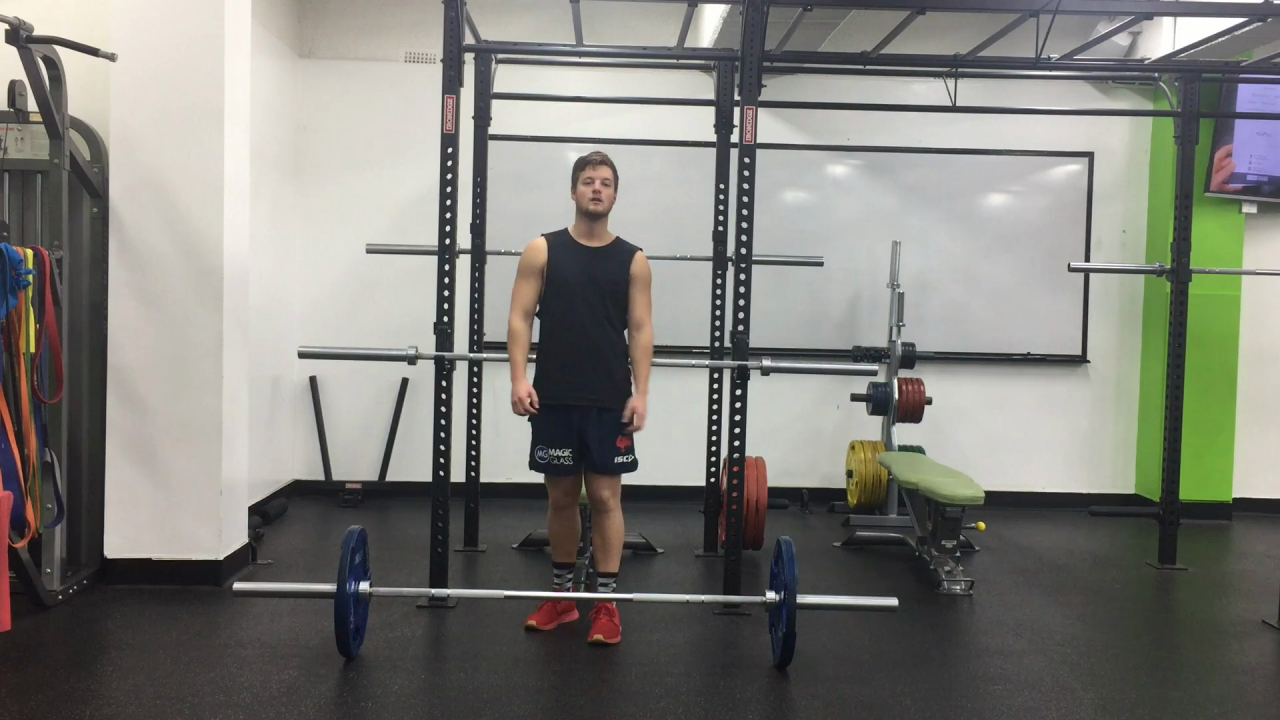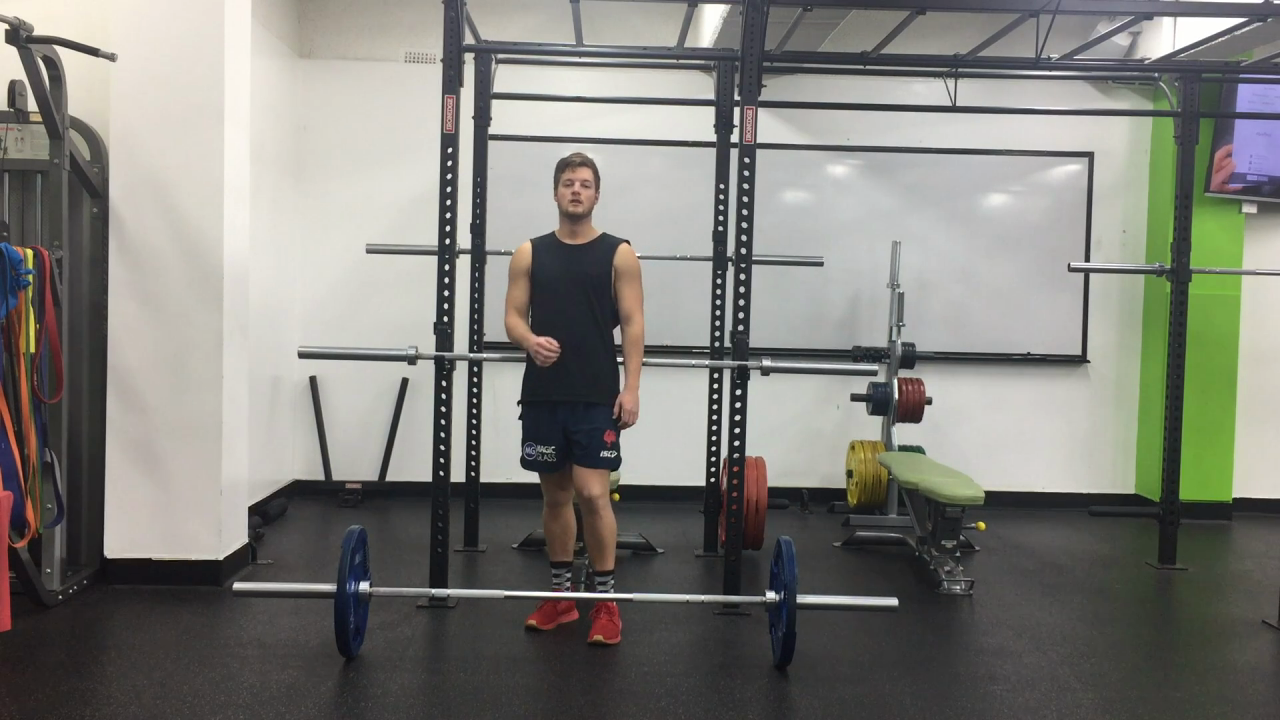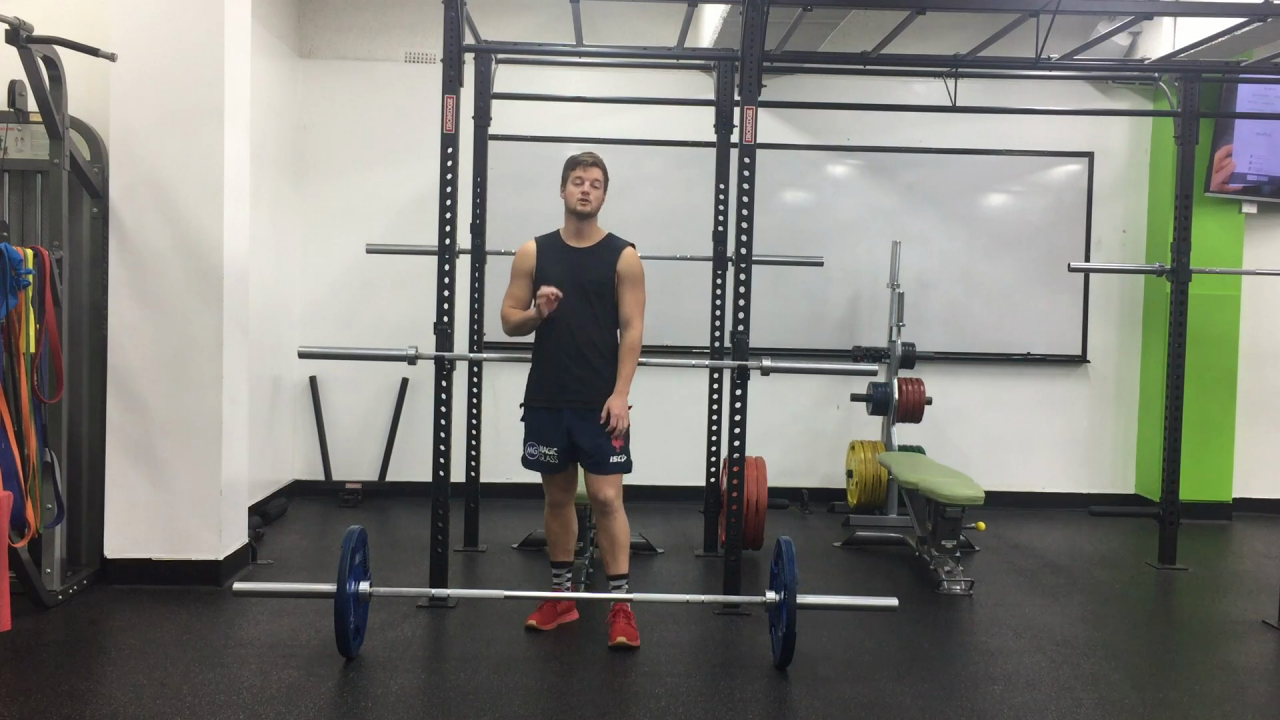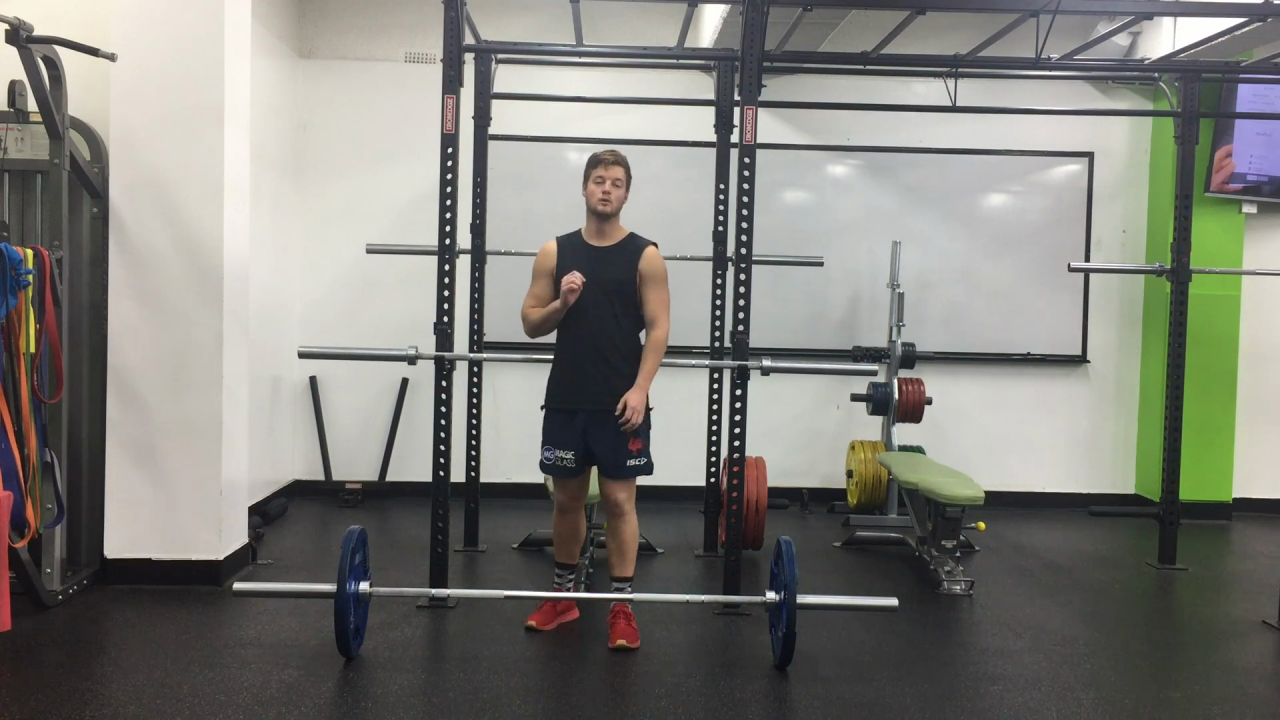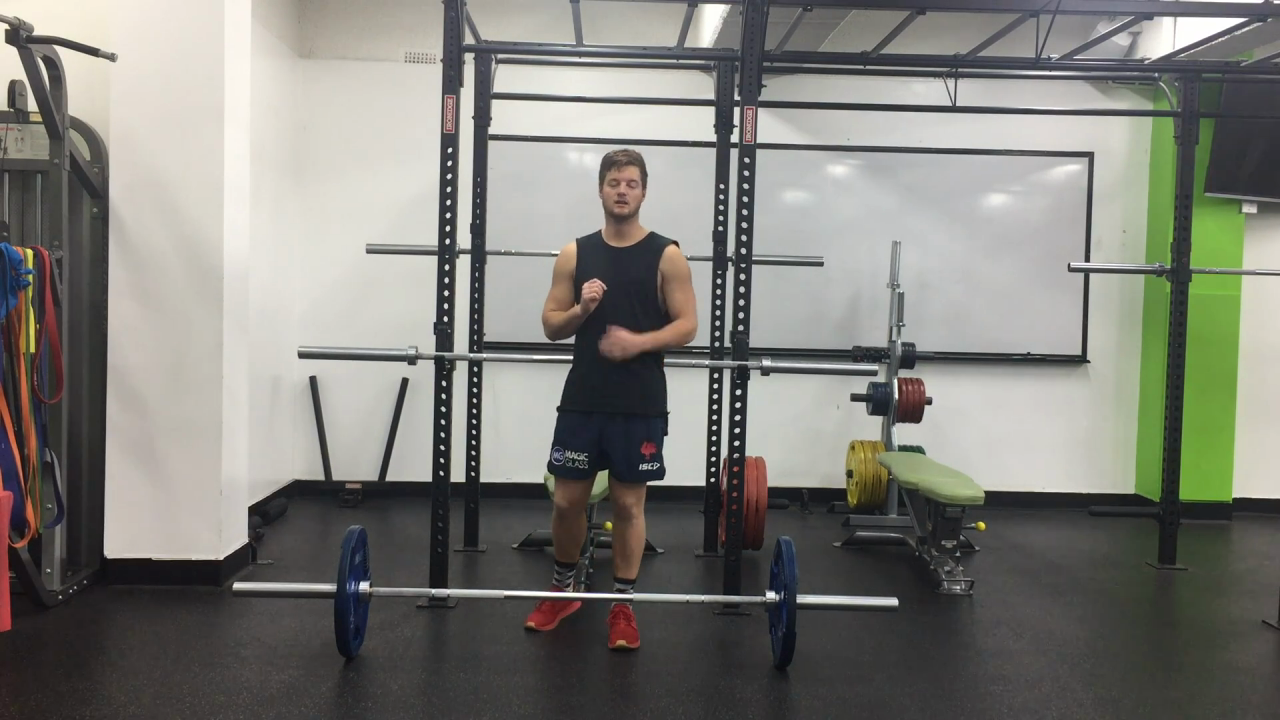
dt=0.4s
person 1, frame 1
left shoulder: (632, 260)
right shoulder: (542, 250)
left elbow: (641, 330)
right elbow: (520, 317)
left wrist: (639, 392)
right wrist: (519, 378)
left hip: (608, 400)
right hip: (554, 399)
left knee: (605, 498)
right knee: (561, 498)
left ankle: (606, 602)
right ankle: (562, 595)
person 1, frame 2
left shoulder: (618, 253)
right shoulder: (529, 253)
left elbow: (632, 323)
right elbow: (513, 317)
left wrist: (631, 387)
right wrist: (531, 341)
left hip: (597, 396)
right hip: (543, 394)
left knee: (593, 495)
right knee: (555, 494)
left ankle: (605, 600)
right ankle: (562, 595)
person 1, frame 3
left shoulder: (623, 256)
right shoulder: (534, 252)
left elbow: (631, 330)
right elbow: (509, 320)
left wrist: (621, 393)
right wrist: (537, 312)
left hip: (600, 400)
right hip: (547, 397)
left knee: (606, 497)
right knee: (557, 496)
left ankle: (621, 605)
right ankle: (562, 595)
person 1, frame 4
left shoulder: (645, 255)
right shoulder: (555, 252)
left elbow: (658, 329)
right elbow: (531, 323)
left wrist: (640, 390)
right wrist: (562, 303)
left hip: (621, 401)
right hip: (565, 398)
left knee: (619, 500)
right knee: (567, 499)
left ankle: (621, 607)
right ankle: (563, 595)
person 1, frame 5
left shoulder: (666, 254)
right shoulder: (575, 253)
left elbow: (687, 326)
right elbow: (551, 325)
left wrist: (638, 342)
right wrist: (581, 308)
left hip: (639, 403)
right hip: (582, 398)
left knee: (628, 503)
right knee: (567, 500)
left ankle: (622, 606)
right ankle: (562, 589)
